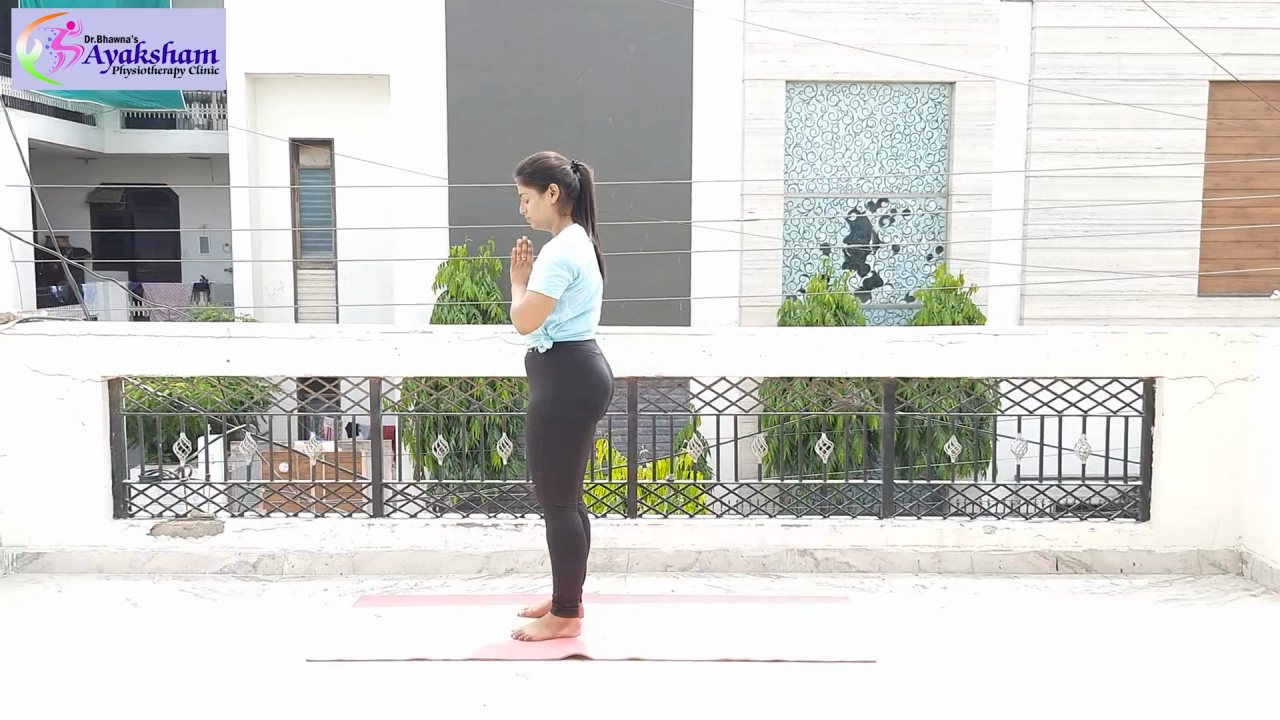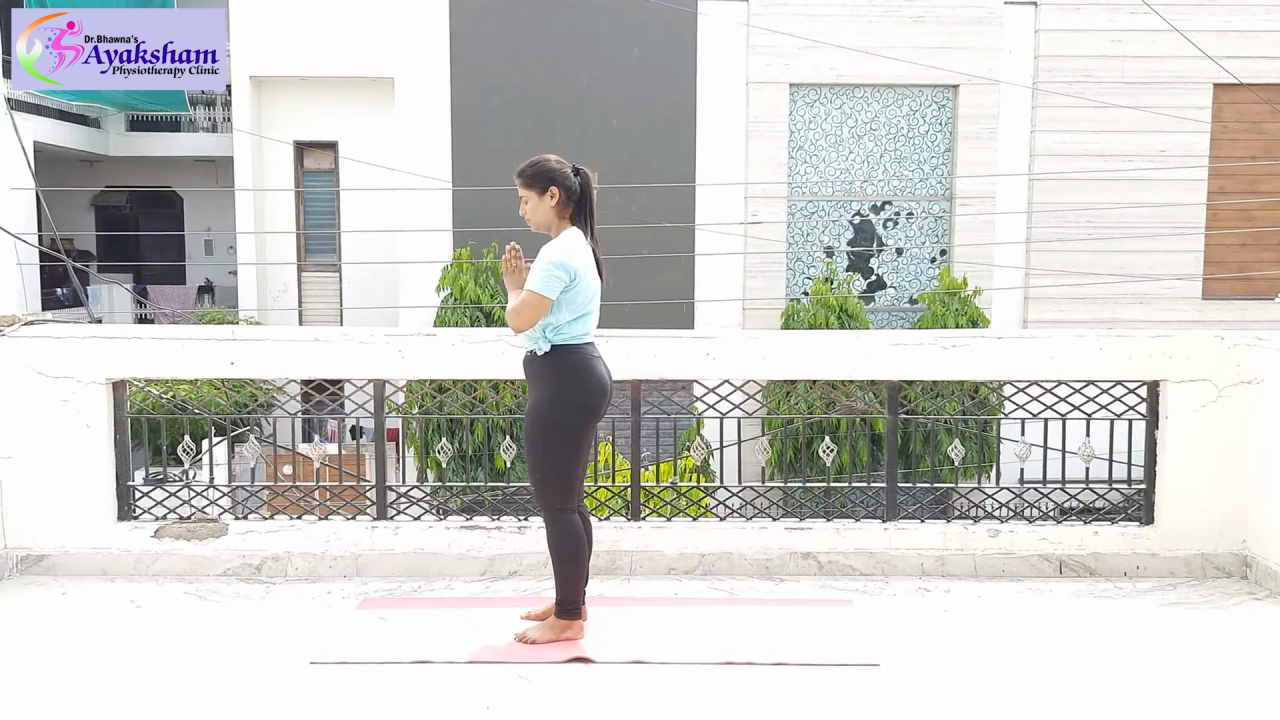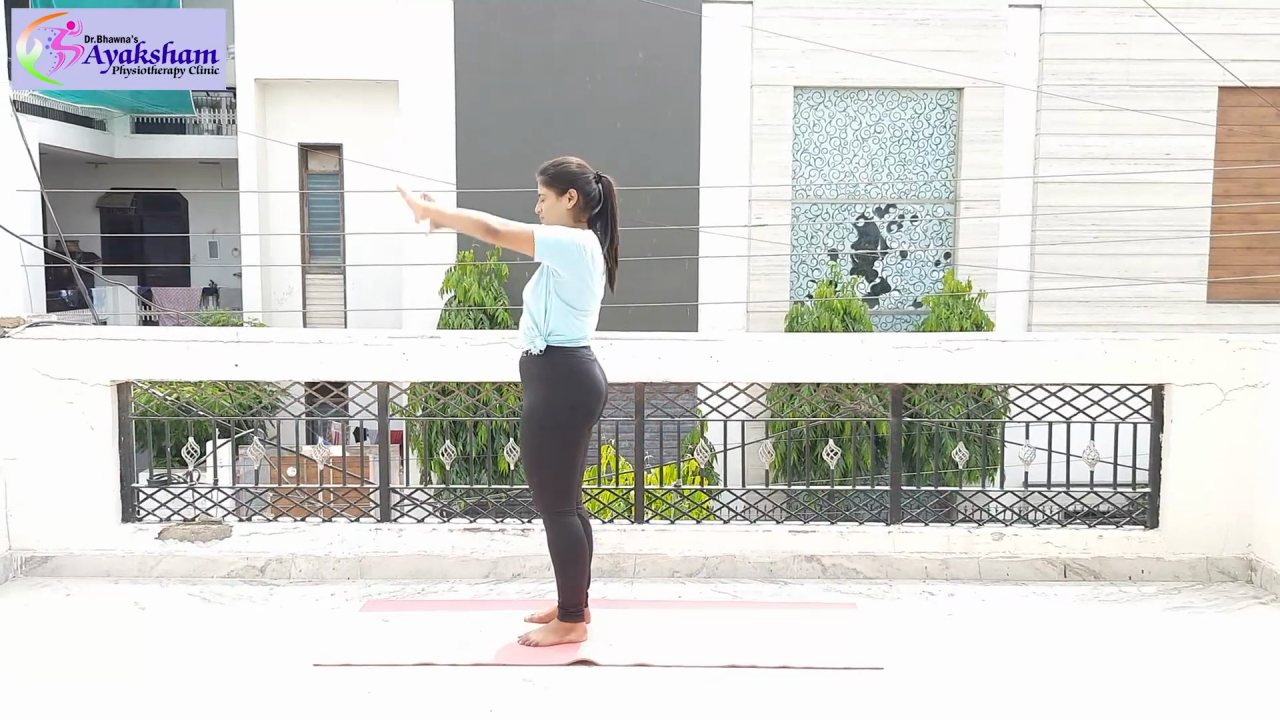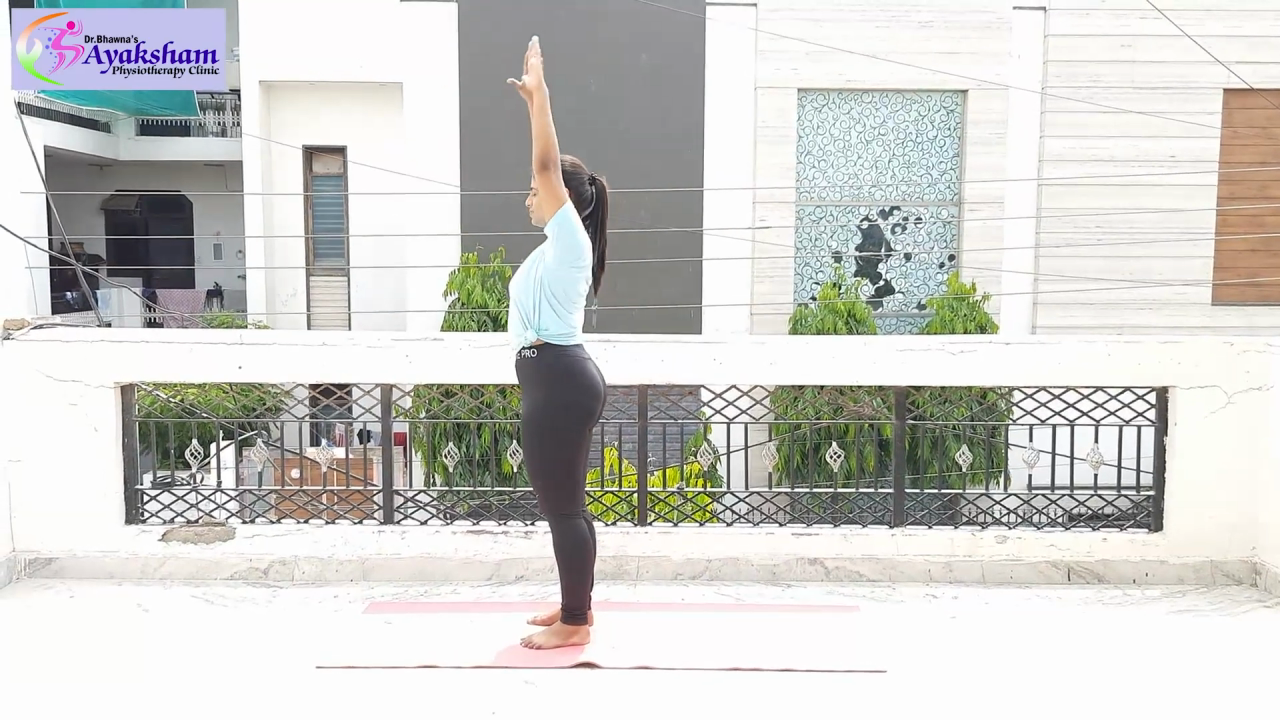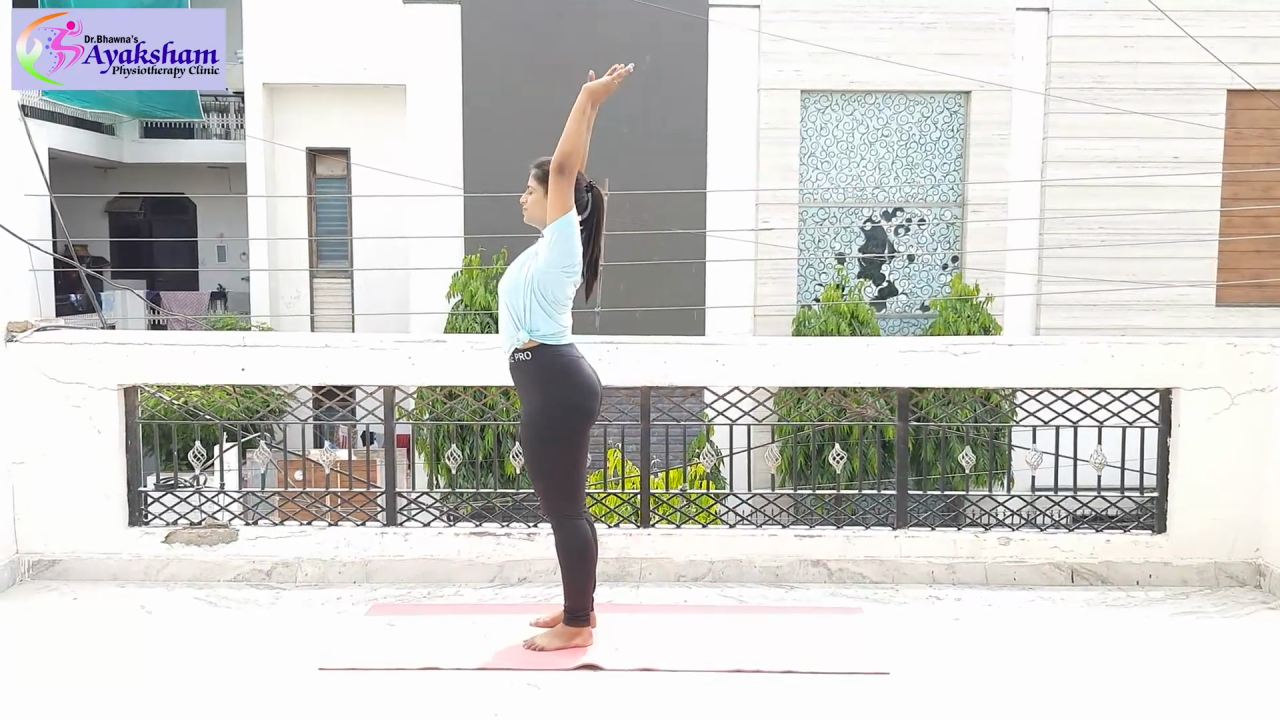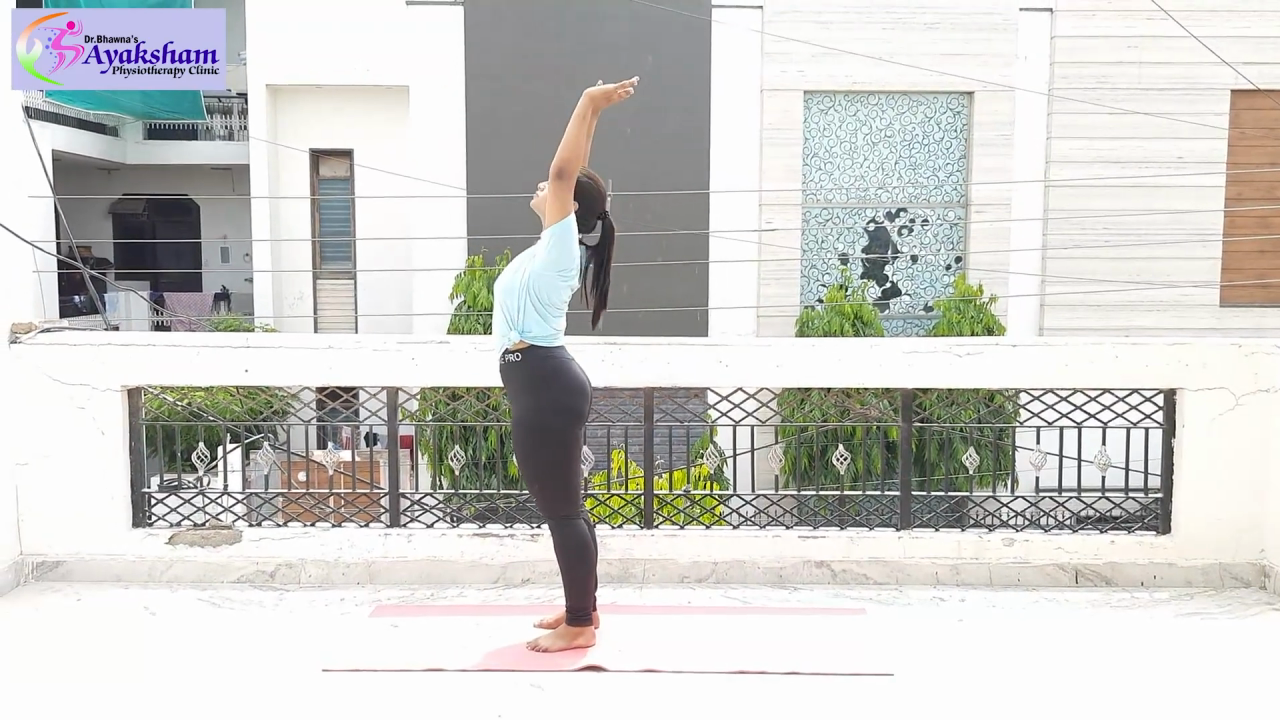
dt=0.4s
person 1, frame 1
left shoulder: (561, 251)
right shoulder: (575, 243)
left elbow: (525, 321)
left wrist: (517, 282)
right wrist: (529, 278)
left hip: (565, 378)
right hip: (576, 374)
left knee: (555, 499)
right knee: (566, 496)
left ankle: (564, 615)
right ankle: (568, 599)
person 1, frame 2
left shoulder: (559, 253)
right shoulder: (574, 246)
left elbow: (520, 319)
left wrist: (512, 286)
right wrist: (521, 282)
left hip: (564, 380)
right hip: (576, 376)
left knee: (555, 501)
right knee: (566, 498)
left ankle: (568, 617)
right ankle: (571, 601)
person 1, frame 3
left shoulder: (572, 244)
right shoulder: (579, 244)
left elbow: (496, 231)
right elbow: (506, 233)
left wrist: (436, 213)
right wrist: (446, 214)
left hip: (561, 383)
right hip: (567, 376)
left knee: (555, 504)
right knee: (564, 501)
left ankle: (569, 622)
right ankle: (575, 605)
person 1, frame 4
left shoulder: (570, 238)
right shoulder: (560, 245)
left elbow: (548, 166)
right elbow: (551, 170)
left wrist: (537, 95)
right wrist: (535, 97)
left hip: (558, 383)
right hip: (558, 382)
left knee: (561, 506)
right knee: (565, 503)
left ankle: (574, 623)
right ankle: (576, 606)
person 1, frame 5
left shoulder: (563, 242)
right shoulder: (550, 245)
left elbow: (564, 170)
right elbow: (565, 171)
left wrist: (587, 100)
right wrist: (589, 104)
left hip: (555, 385)
right hip: (552, 383)
left knee: (563, 507)
right knee: (564, 505)
left ankle: (577, 625)
right ankle: (578, 608)
person 1, frame 6
left shoulder: (561, 245)
right shoulder: (553, 246)
left elbow: (565, 173)
right elbow: (568, 174)
left wrist: (590, 105)
right wrist: (592, 108)
left hip: (543, 385)
right hip: (543, 383)
left knee: (560, 508)
right knee: (563, 505)
left ankle: (579, 626)
right ankle: (583, 608)
